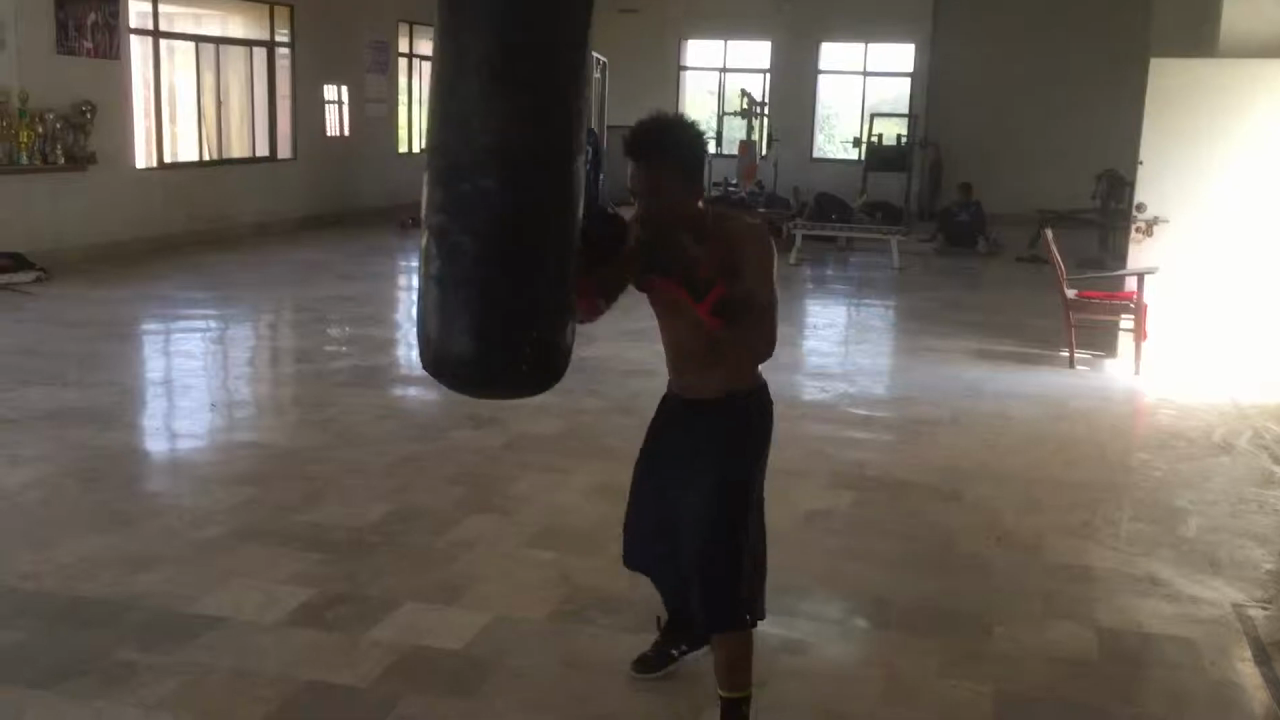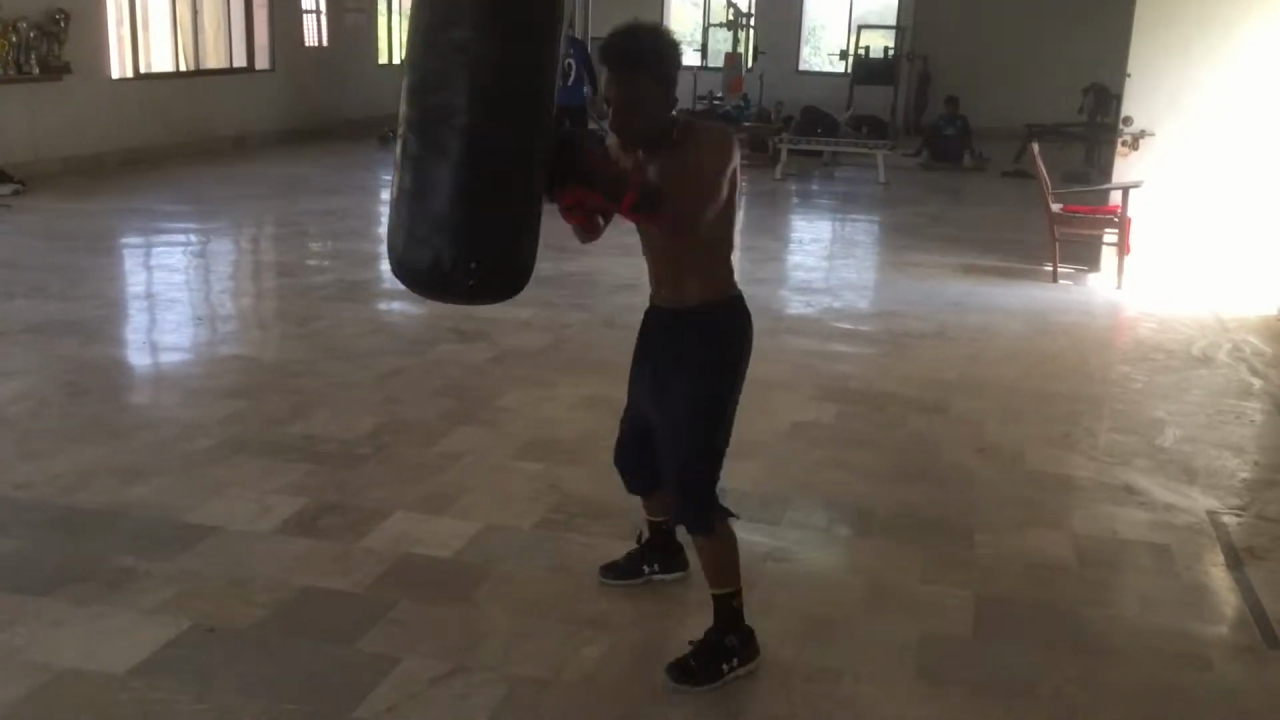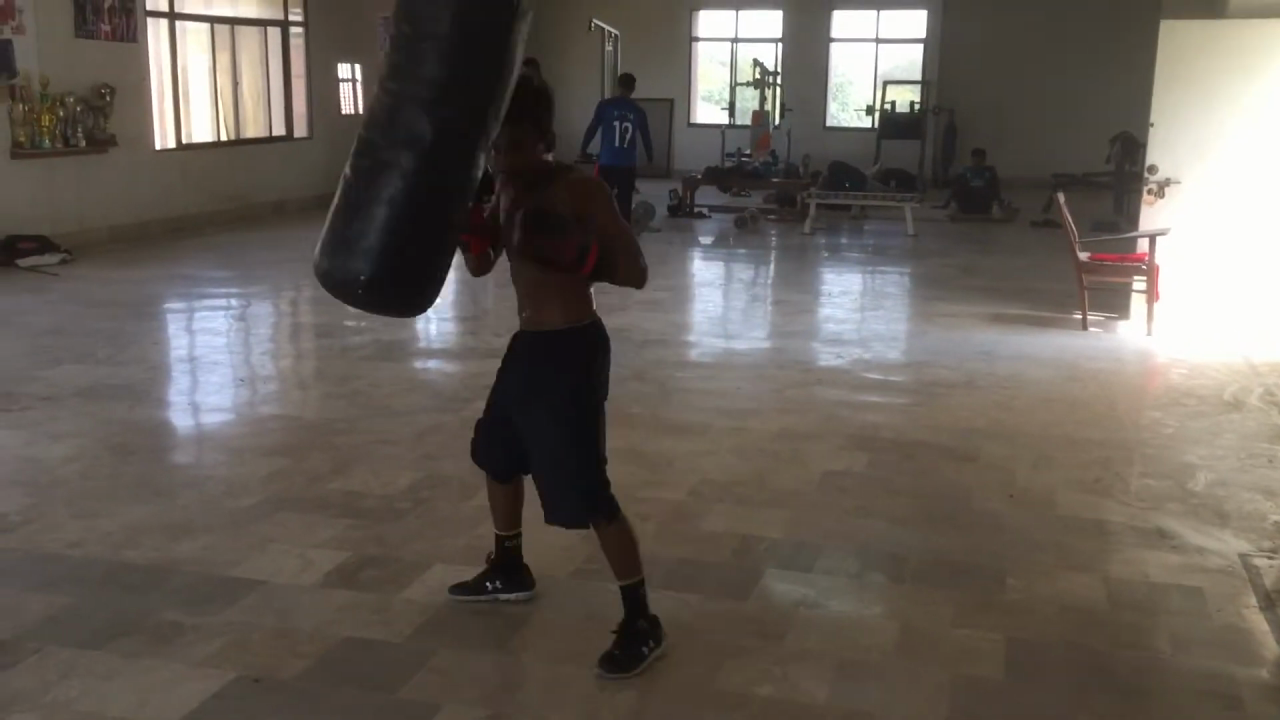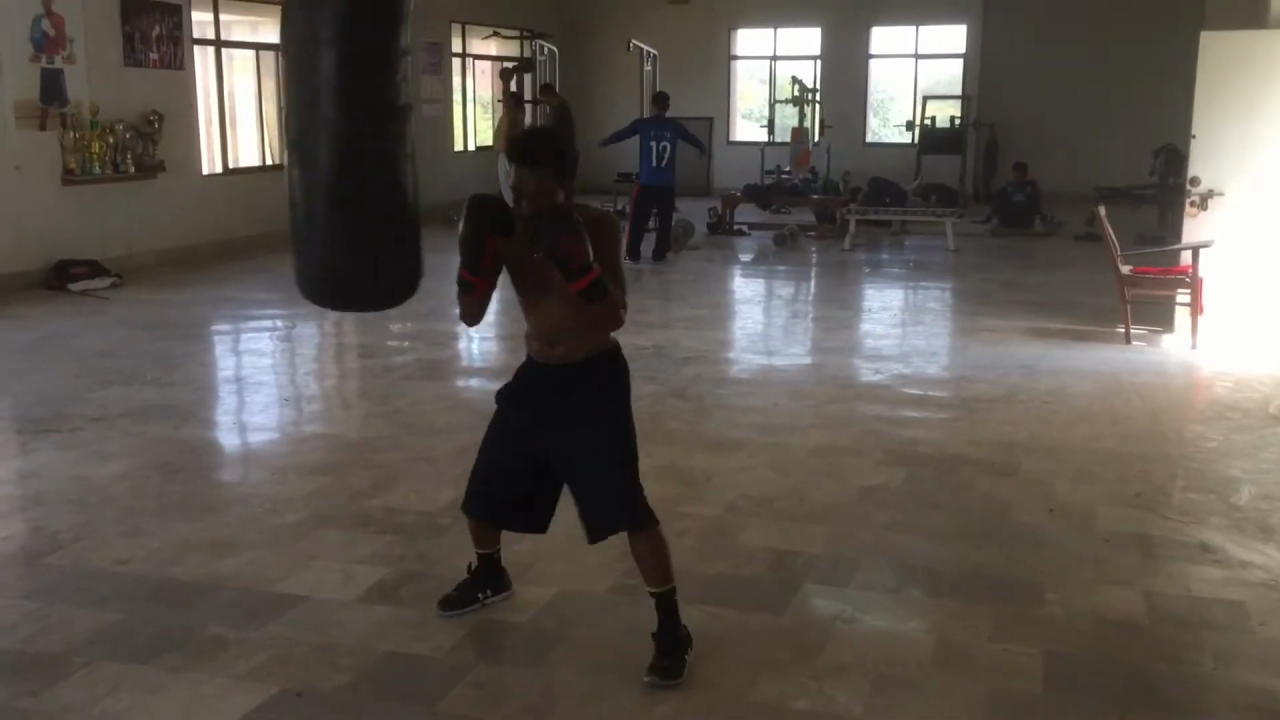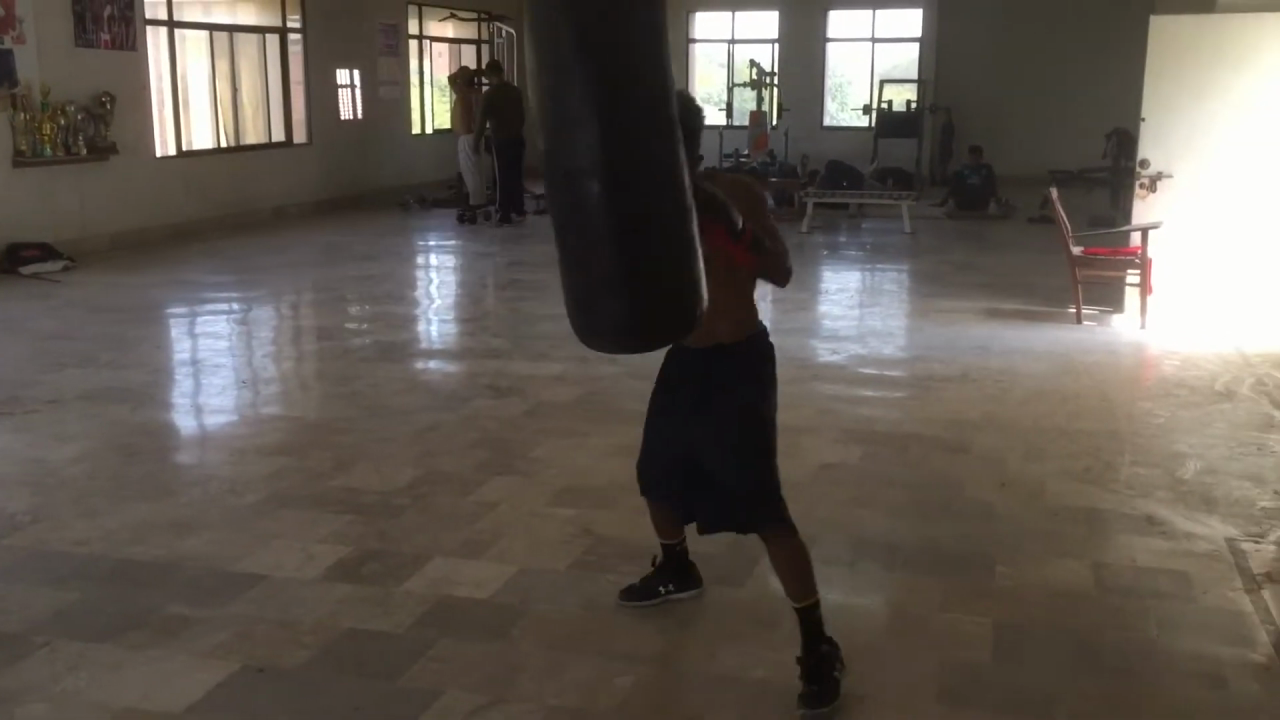
dt=1s
person 1, frame 1
left shoulder: (744, 240)
right shoulder: (646, 234)
left elbow: (761, 344)
right elbow: (590, 311)
left wrist: (693, 278)
right wrist: (586, 262)
left hip: (735, 417)
right hip: (677, 408)
left knee: (719, 579)
right knee: (651, 534)
right ankle: (680, 629)
person 1, frame 2
left shoulder: (711, 145)
right shoulder: (623, 145)
left elbow: (686, 224)
right elbow: (588, 233)
left wrist: (611, 182)
right wrist: (573, 184)
left hip: (713, 328)
right hip: (662, 320)
left knee: (692, 482)
right knee: (641, 450)
left ankle: (732, 635)
right ankle: (661, 547)
person 1, frame 3
left shoulder: (581, 190)
right shoulder: (506, 183)
left elbow: (636, 275)
right elbow: (478, 264)
left wrist: (571, 252)
right wrist: (473, 224)
left hip: (576, 349)
right hip: (528, 343)
left knee: (585, 493)
right knee: (497, 455)
left ankle: (640, 623)
right ankle: (508, 570)
person 1, frame 4
left shoulder: (598, 226)
right shoulder: (505, 228)
left elbow: (615, 317)
right elbow: (469, 315)
left wrist: (576, 260)
right wrist: (477, 252)
left hip: (598, 375)
right hip: (538, 374)
left knee: (622, 504)
right knee: (488, 489)
left ankle: (672, 630)
right ankle: (489, 575)
person 1, frame 5
left shoulder: (738, 194)
left elbow: (781, 273)
left wrist: (724, 225)
left hip: (741, 361)
right hip: (685, 357)
left knee: (757, 501)
right knee: (659, 476)
left ankle: (819, 647)
right ankle: (676, 571)
